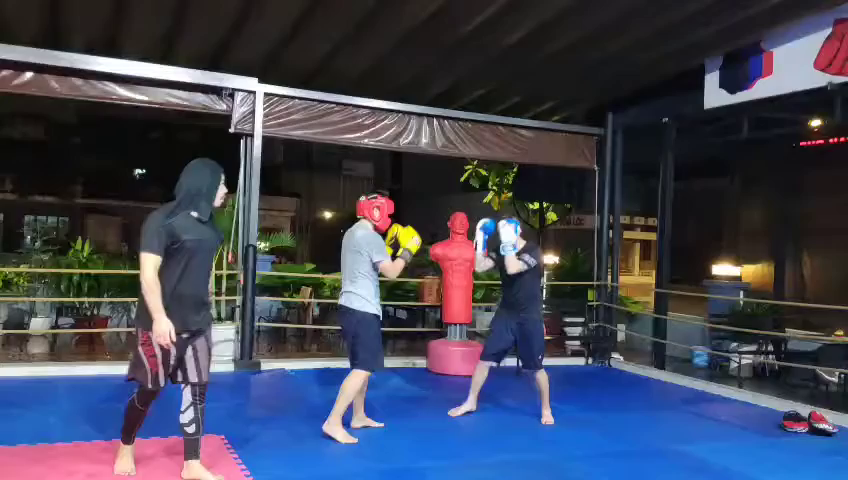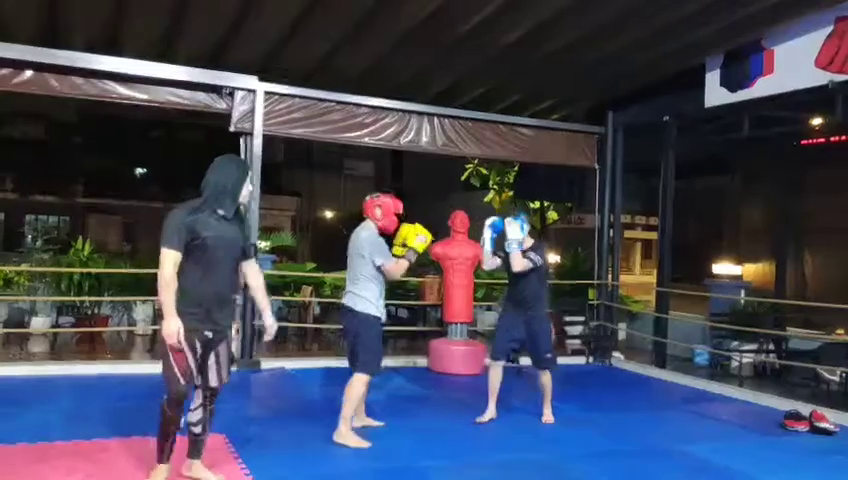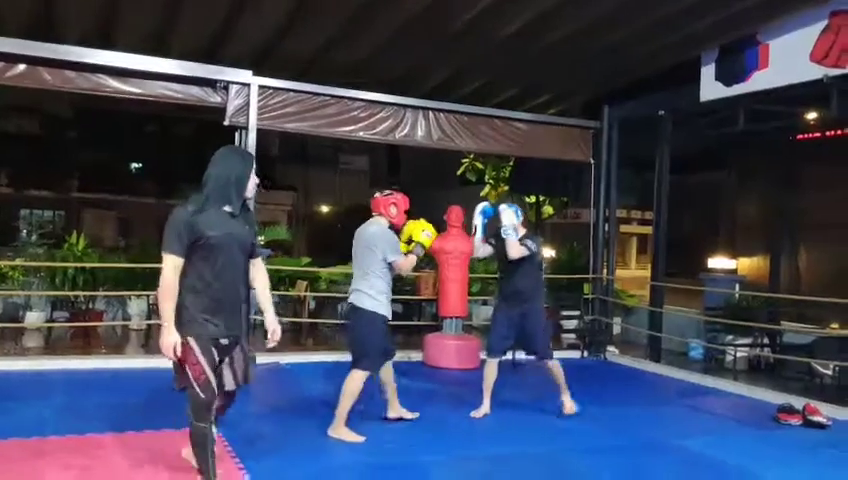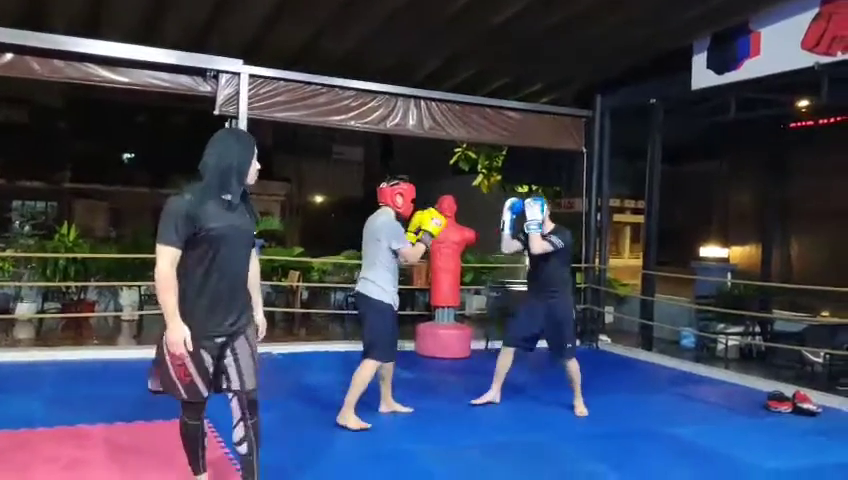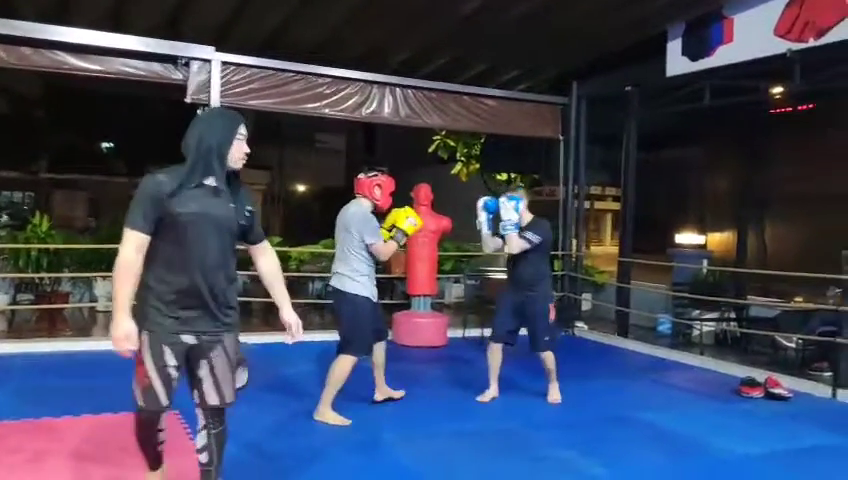
dt=0.4s
person 1, frame 1
left shoulder: (208, 224)
right shoulder: (162, 220)
right elbow: (148, 273)
right wrist: (159, 318)
left hip: (197, 323)
right hip: (164, 323)
left knee: (196, 390)
right knee: (149, 390)
right ankle: (126, 448)
person 1, frame 2
left shoulder: (235, 223)
right shoulder: (185, 216)
left elbow: (249, 269)
right elbow: (167, 268)
left wrist: (266, 311)
right wrist: (170, 316)
left hip: (219, 323)
right hip: (187, 321)
left knee: (209, 392)
right knee: (179, 391)
person 1, frame 3
left shoulder: (244, 219)
right shoulder: (188, 215)
left elbow: (256, 268)
right elbow: (170, 274)
left wrist: (269, 314)
right wrist: (168, 326)
left hip: (233, 326)
right hip: (196, 327)
left knee: (227, 394)
right knee: (204, 402)
left ankle: (196, 450)
person 1, frame 4
left shoulder: (244, 206)
right shoulder: (185, 205)
right elbow: (166, 266)
left wrist: (258, 309)
right wrist: (173, 321)
left hip: (238, 323)
right hip: (195, 326)
left knee: (247, 399)
right knee: (195, 403)
person 1, frame 5
left shoulder: (238, 197)
right shoulder: (160, 186)
left elbow: (262, 253)
right elbow: (131, 251)
left wrist: (285, 307)
right wrist: (122, 313)
left hip: (219, 324)
right hip: (163, 320)
left knee: (214, 409)
right knee: (151, 408)
person 2, frame 1
left shoulder: (353, 233)
right shoulder: (370, 236)
right elbow: (391, 272)
left wrist: (391, 245)
right wrist: (408, 250)
left hip: (354, 308)
right hip: (362, 310)
left knee: (362, 365)
right knee: (364, 367)
left ankle: (359, 416)
right ankle: (333, 421)
person 2, frame 2
left shoulder: (362, 233)
right shoulder: (372, 238)
left elbow: (383, 269)
right elbow: (395, 273)
left wrist: (400, 246)
right wrist: (414, 249)
left hip: (361, 309)
right hip: (364, 311)
left knee: (365, 367)
right knee: (364, 370)
left ankle: (359, 416)
right ankle: (343, 430)
person 2, frame 3
left shoulder: (366, 230)
right shoulder: (384, 233)
right elbow: (403, 268)
left wrist: (405, 242)
right wrist: (420, 244)
left hip: (369, 307)
right hip: (370, 309)
left knee: (385, 357)
right knee: (363, 367)
left ankle: (394, 407)
right ankle: (338, 425)
person 2, frame 4
left shoulder: (376, 220)
right shoulder: (389, 223)
right elbow: (411, 257)
left wrist: (414, 232)
right wrist: (428, 233)
left hip: (377, 296)
right hip: (377, 298)
left knee: (388, 352)
right knee: (375, 356)
left ankle: (387, 401)
right ankle: (347, 412)
person 2, frame 5
left shoulder: (351, 210)
right shoulder: (363, 216)
right elbow: (382, 254)
left wrist: (388, 228)
right wrist: (403, 231)
left hip: (360, 290)
right hip: (353, 292)
left knee: (378, 336)
right knee: (352, 352)
left ankle: (381, 388)
right ankle: (323, 409)
person 3, frame 1
left shoulder: (533, 251)
right shoulder: (502, 252)
left elbow: (512, 269)
right elbow: (479, 267)
left wrist: (507, 242)
right wrist: (480, 238)
left hip: (529, 317)
right hip: (505, 315)
left knee: (536, 367)
right knee: (485, 359)
left ankle: (546, 410)
right ankle: (471, 402)
person 3, frame 2
left shoulder: (539, 250)
right shoulder: (509, 250)
left elbow: (517, 267)
right elbow: (487, 265)
left wrist: (514, 241)
right wrist: (489, 237)
left hip: (536, 316)
right hip: (511, 313)
left knee: (543, 366)
right knee: (497, 359)
left ankle: (547, 409)
right ankle: (491, 409)
person 3, frame 3
left shoulder: (533, 240)
right shoulder: (499, 239)
left elbow: (514, 254)
right elbow: (478, 252)
left wrist: (508, 226)
right wrist: (479, 224)
left hip: (531, 307)
right hip: (505, 306)
left knee: (546, 357)
right knee: (492, 356)
left ankle: (565, 395)
right ankle: (485, 404)
person 3, frame 4
left shoulder: (562, 234)
right shoulder: (530, 234)
left elbow: (537, 248)
right elbow: (506, 248)
left wrist: (533, 221)
right wrist: (508, 219)
left hip: (558, 303)
right hip: (534, 301)
left knee: (568, 355)
right knee: (509, 345)
left ankle: (578, 400)
right ankle: (494, 391)
person 3, frame 5
left shoulder: (541, 226)
right shoulder: (512, 227)
left elbow: (513, 248)
right elbow: (488, 248)
left wrist: (508, 219)
right wrist: (484, 218)
left hip: (537, 295)
right hip: (513, 293)
left knee: (542, 348)
right knee: (495, 341)
left ankle: (553, 385)
right ankle: (493, 388)
